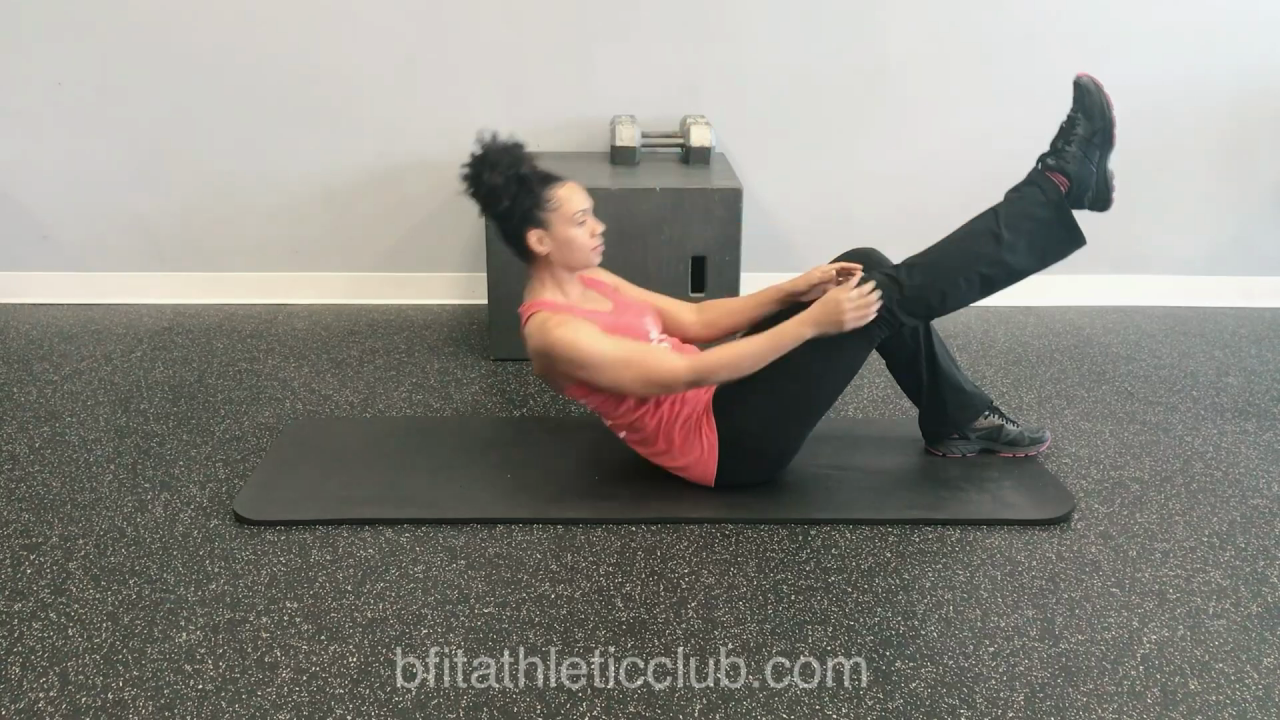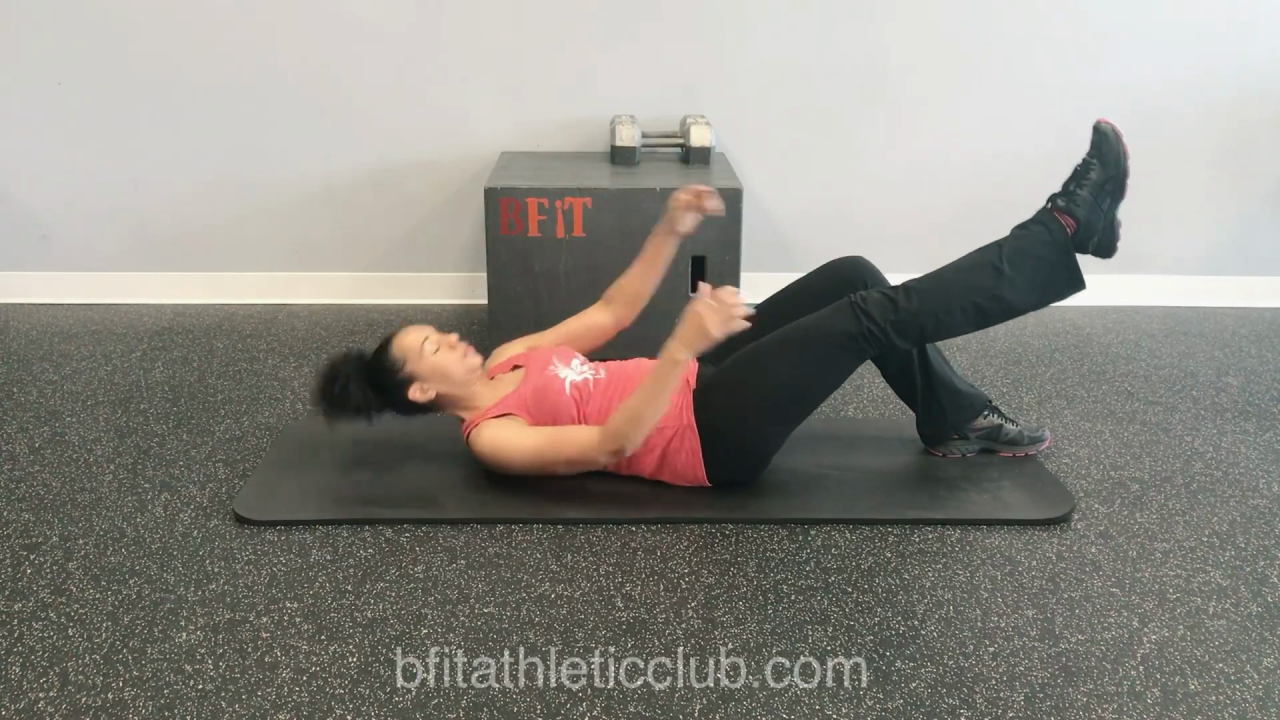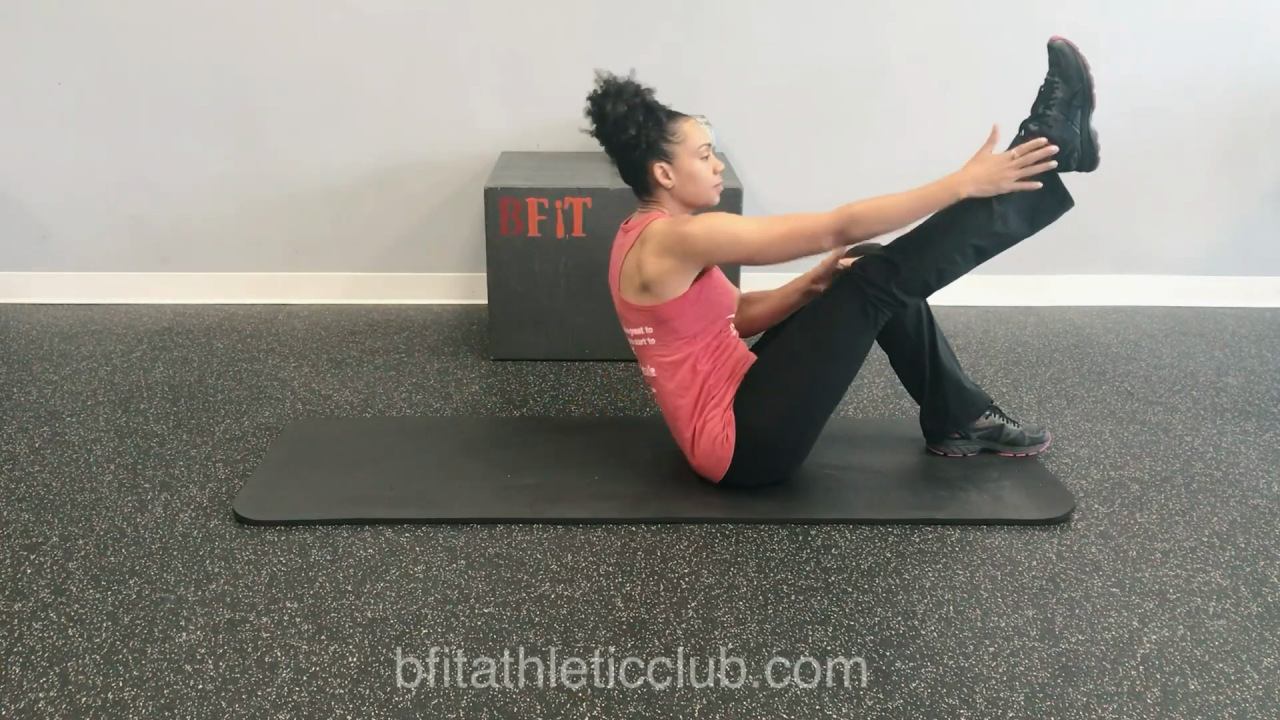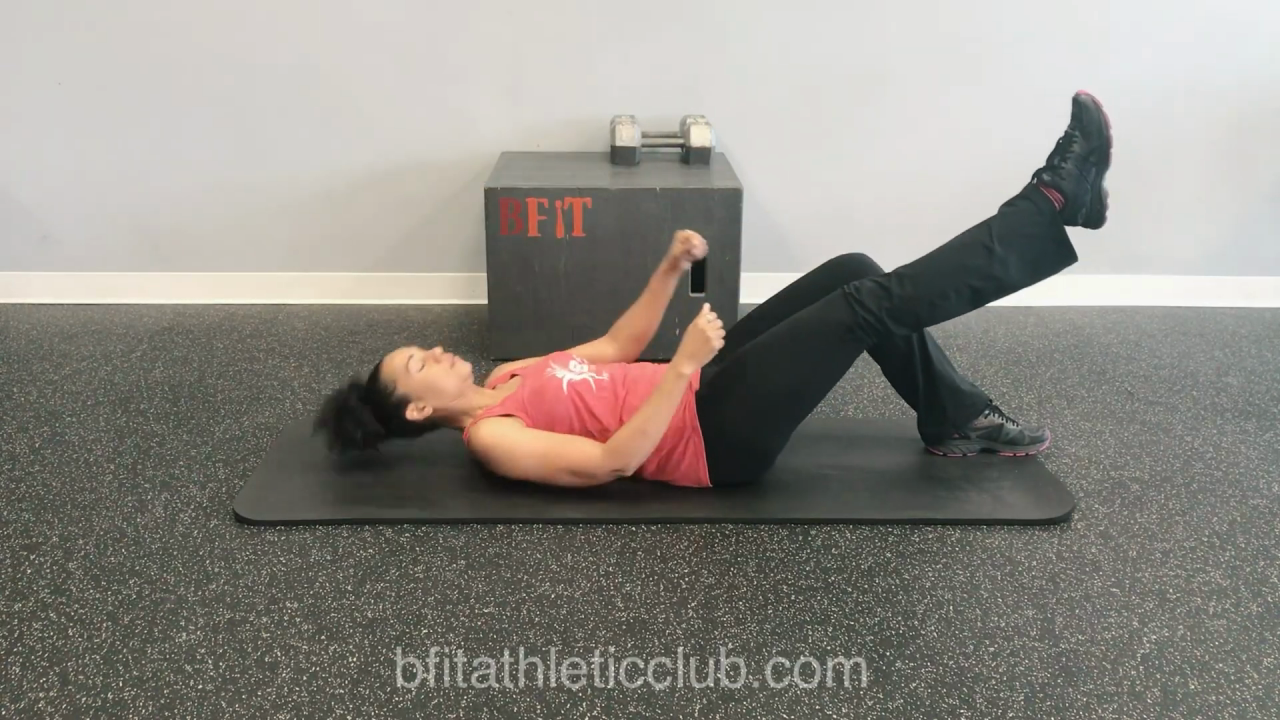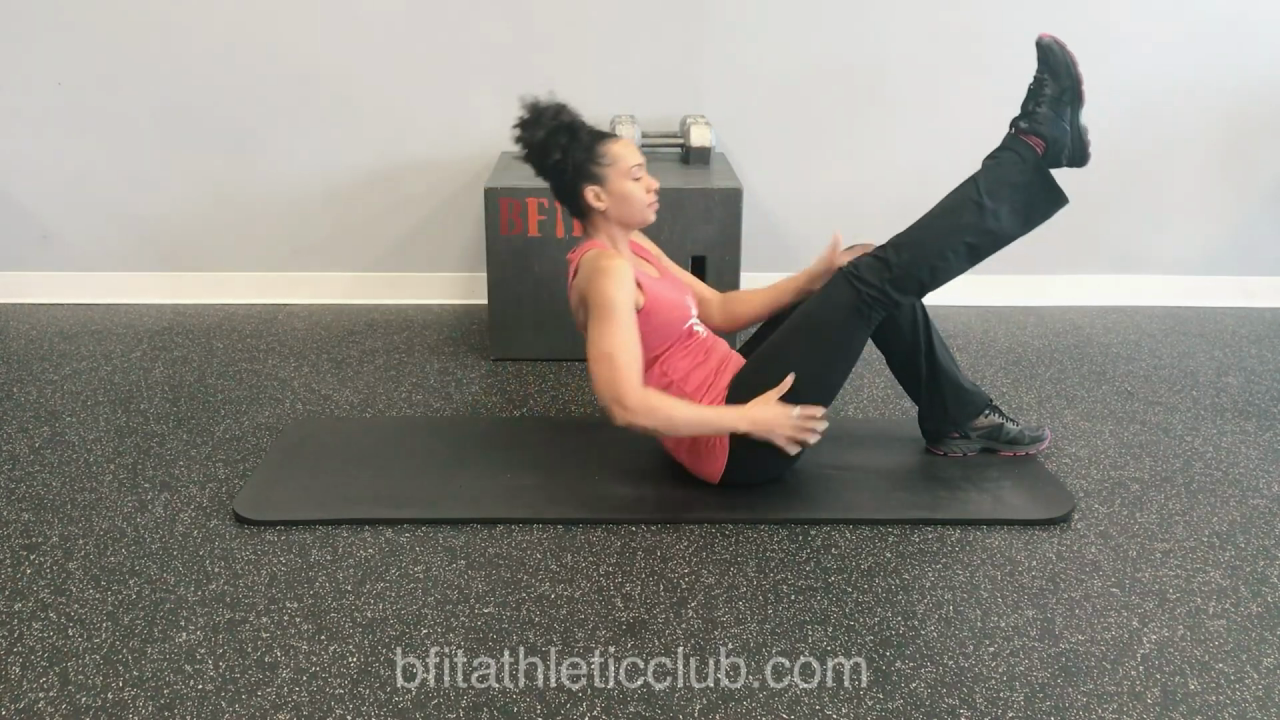
dt=1s
person 1, frame 1
left shoulder: (582, 278)
right shoulder: (553, 332)
left elbow: (696, 321)
right elbow: (692, 371)
left wrist: (797, 288)
right wrist: (811, 321)
left hip: (720, 395)
right hip: (727, 441)
left knee: (866, 270)
right knee: (891, 297)
left ankle: (959, 426)
right ankle: (1058, 188)
person 1, frame 2
left shoulder: (505, 360)
right shoulder: (488, 434)
left elbow: (607, 314)
right elbow: (606, 446)
left wrist: (667, 233)
right wrist: (686, 343)
left hip: (701, 391)
right hip: (712, 438)
left knee: (850, 275)
right knee: (875, 316)
left ankle: (956, 422)
right ankle: (1064, 230)
person 1, frame 3
left shoulder: (651, 234)
right shoulder: (681, 237)
right elbow: (839, 228)
left wrist: (812, 284)
right wrist: (962, 181)
left hip: (739, 405)
right hip: (746, 440)
left knee: (876, 277)
right knee: (882, 280)
left ankle: (960, 423)
right ankle: (1048, 144)
person 1, frame 4
left shoulder: (504, 381)
right shoulder: (488, 438)
left elbow: (621, 346)
right elbow: (616, 462)
left wrist: (669, 270)
right wrist: (686, 360)
left hip: (699, 392)
right hip: (714, 438)
left knee: (855, 273)
right knee: (871, 307)
left ankle: (956, 421)
right ankle: (1050, 203)
person 1, frame 5
left shoulder: (624, 246)
right shoulder: (605, 270)
left elbow: (721, 312)
right elbow: (627, 404)
left wrist: (814, 279)
right wrist: (748, 420)
left hip: (735, 398)
right hip: (730, 447)
left knee: (866, 275)
right knee: (877, 282)
left ankle: (960, 424)
right ankle: (1034, 143)
